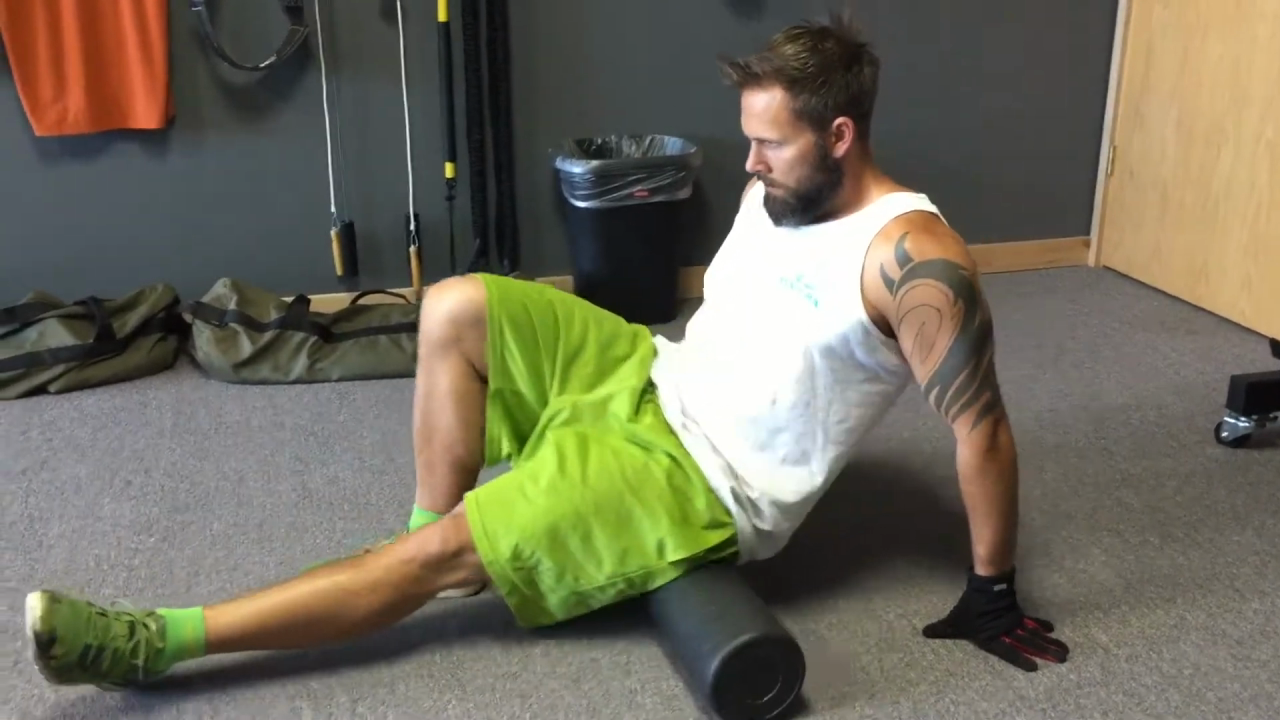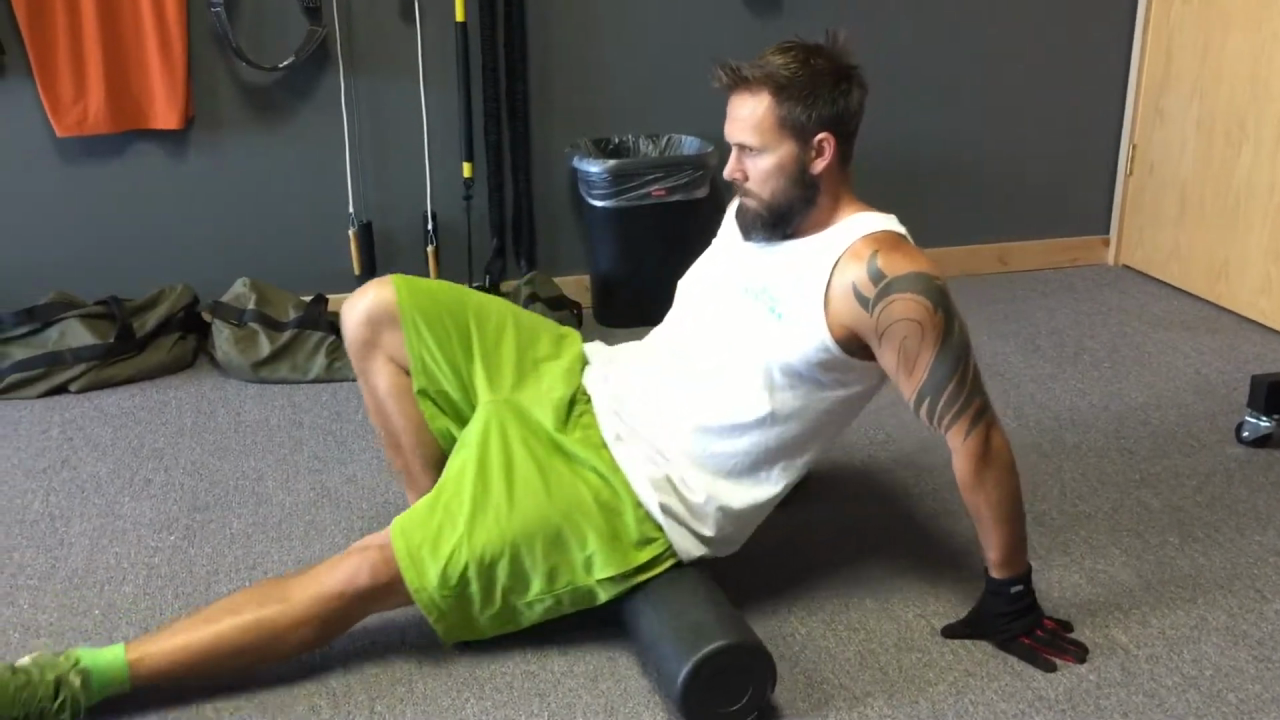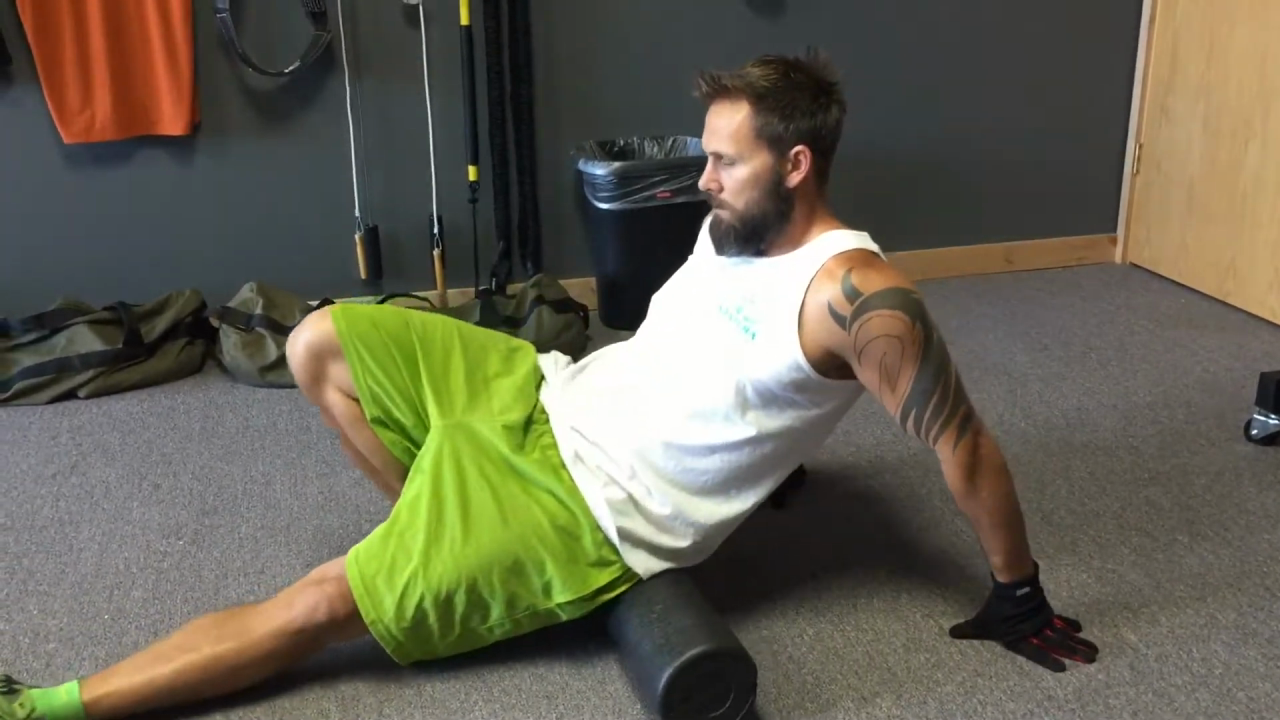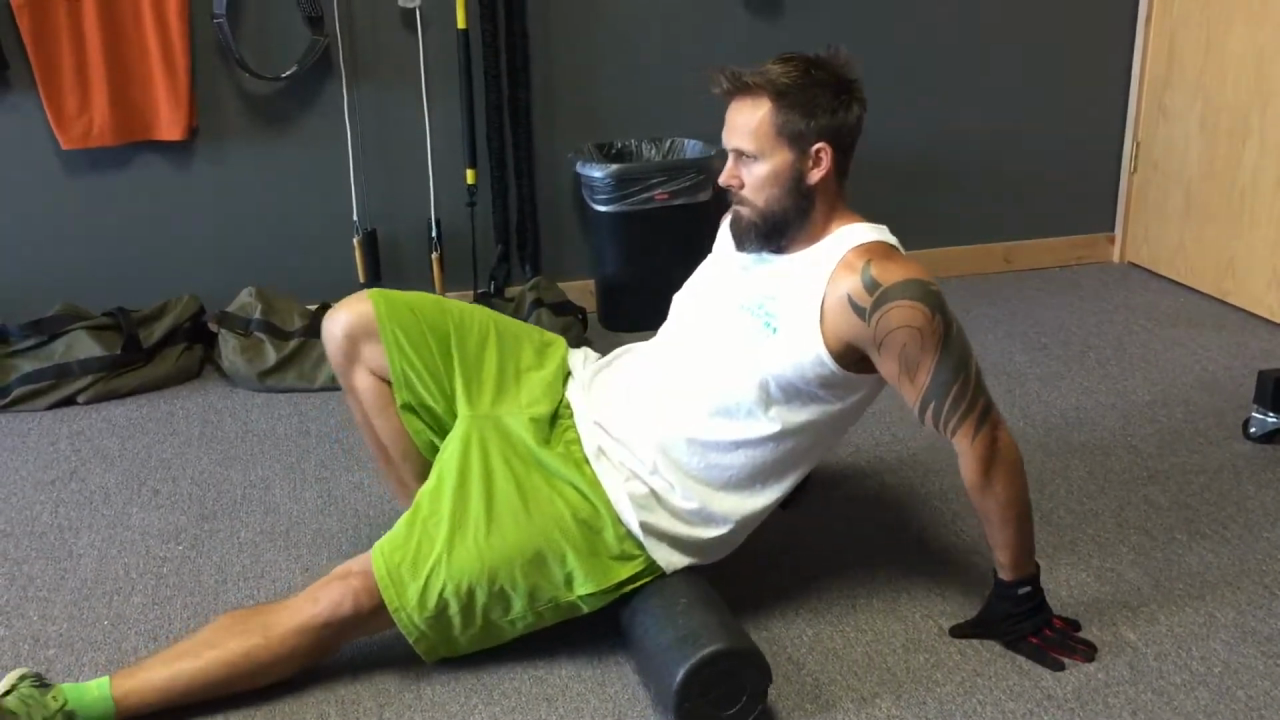
dt=0.4s
person 1, frame 1
left shoulder: (909, 255)
right shoulder: (773, 190)
left elbow: (979, 428)
left wrist: (992, 595)
left hip: (702, 482)
right hip: (654, 384)
left knee: (445, 555)
right knee: (459, 309)
left ankle: (161, 640)
right ankle: (423, 526)
person 1, frame 2
left shoulder: (877, 275)
right shoulder: (760, 207)
left elbow: (973, 436)
left wrist: (1008, 596)
left hip: (633, 494)
right hip: (591, 385)
left knee: (365, 575)
right knee: (379, 311)
right ankle: (448, 525)
person 1, frame 3
left shoulder: (851, 294)
right shoulder: (738, 224)
left elbow: (962, 446)
left wrist: (1017, 597)
left hip: (595, 509)
right hip: (552, 400)
left knee: (325, 602)
right knee: (321, 344)
right ankle: (439, 533)
person 1, frame 4
left shoulder: (871, 287)
right shoulder: (753, 223)
left elbow: (981, 439)
left wrist: (1018, 596)
left hip: (614, 508)
right hip: (574, 396)
left knee: (350, 596)
right knee: (358, 326)
right ankle: (443, 529)
